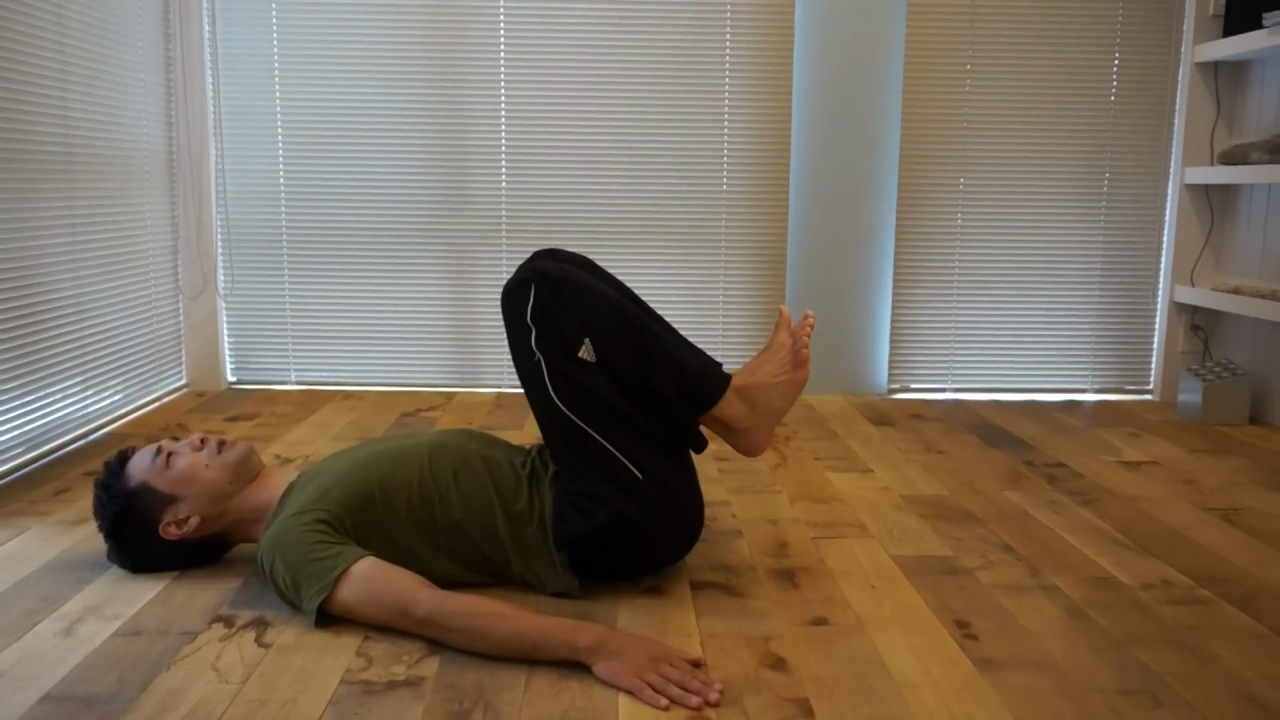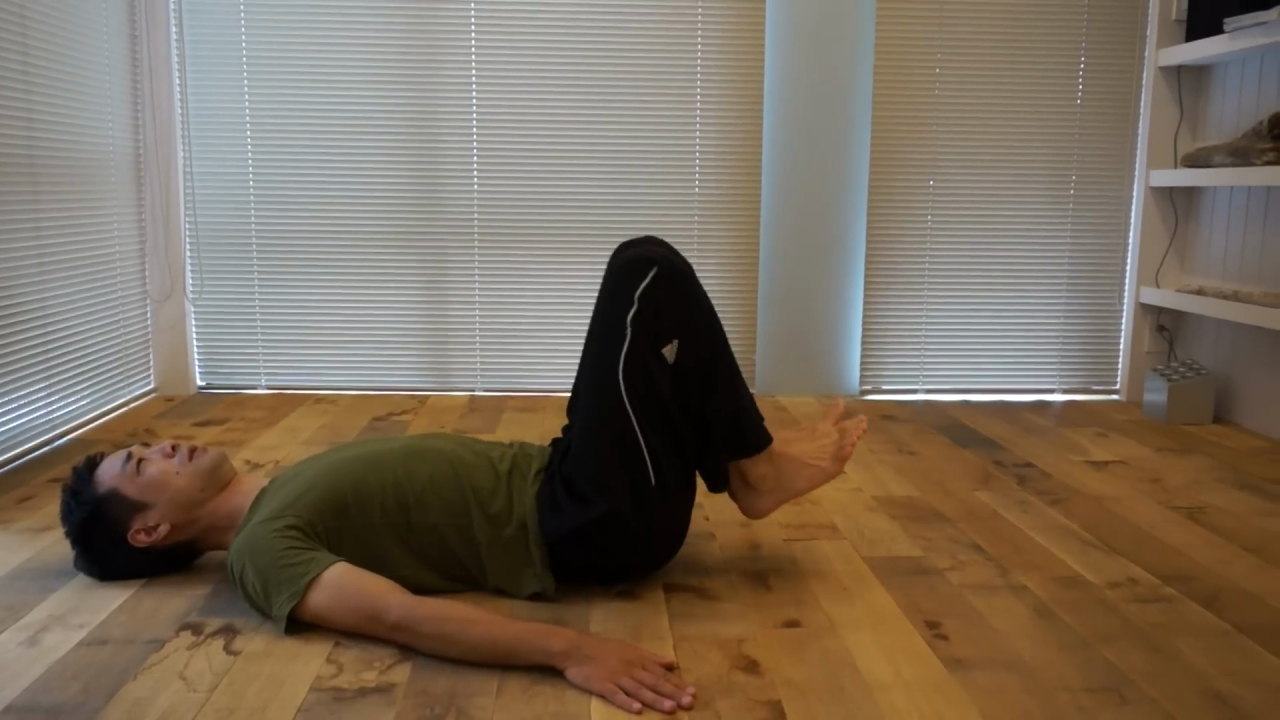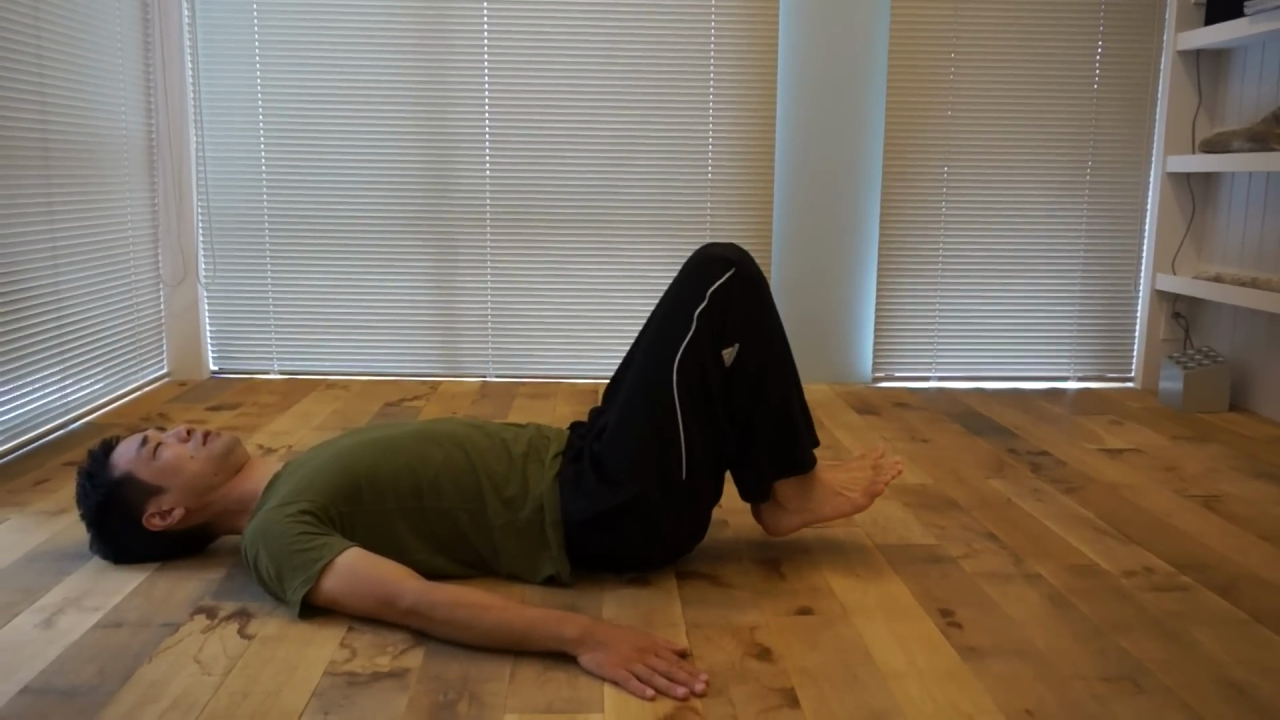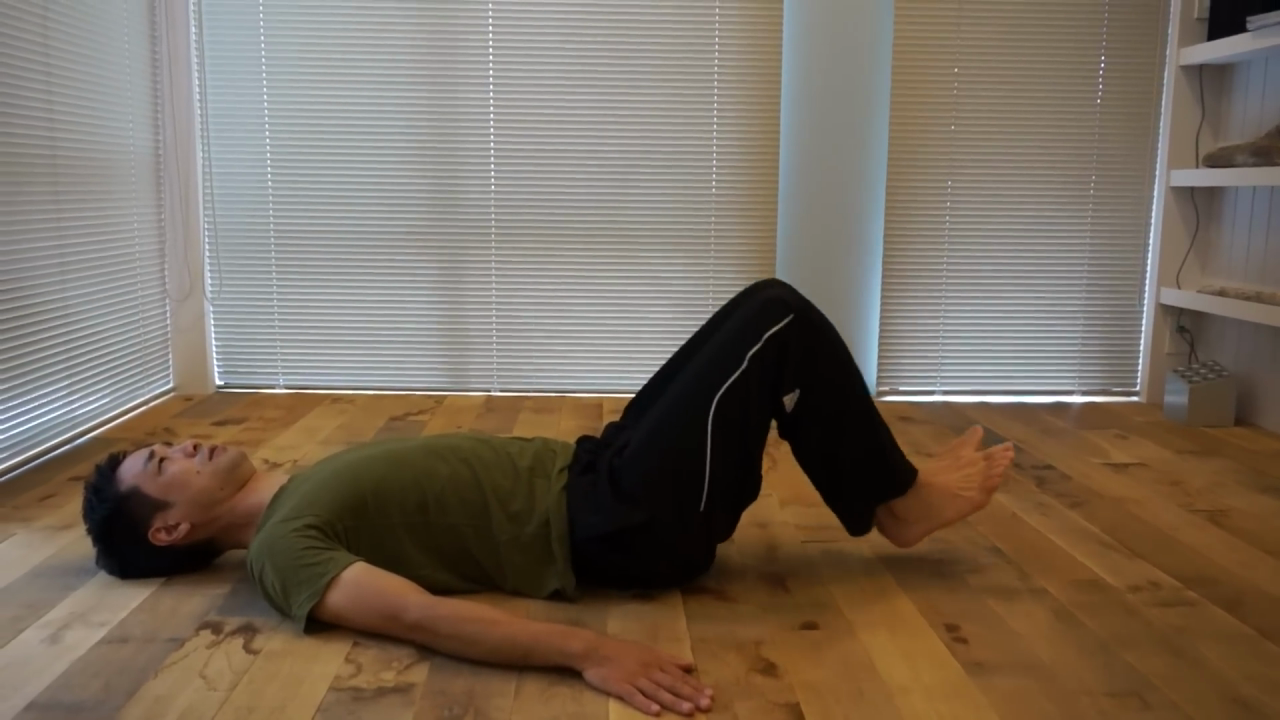
dt=1s
person 1, frame 1
left shoulder: (319, 491)
right shoulder: (295, 543)
right elbow: (426, 610)
right wrist: (596, 643)
left hip: (557, 487)
right hip: (612, 526)
left knee: (552, 277)
right knee: (544, 292)
left ankle: (729, 400)
right ankle: (729, 406)
person 1, frame 2
left shoulder: (288, 498)
right shoulder: (265, 552)
right elbow: (400, 615)
right wrist: (570, 648)
left hip: (549, 477)
right hip: (592, 527)
left knee: (643, 265)
right knee: (649, 279)
left ankle: (748, 463)
right ankle: (752, 470)
person 1, frame 3
left shoulder: (303, 480)
right shoulder: (279, 535)
right elbow: (414, 602)
right wrist: (583, 634)
left hip: (573, 459)
right hip: (607, 512)
left knee: (719, 276)
right knee: (721, 279)
left ankle: (786, 483)
right ankle: (784, 491)
person 1, frame 4
left shoulder: (307, 495)
right shoulder: (284, 551)
right elbow: (417, 614)
left hip: (585, 467)
right hip: (612, 527)
left knee: (768, 312)
right knee: (776, 322)
left ankle: (890, 489)
right ankle: (897, 501)
